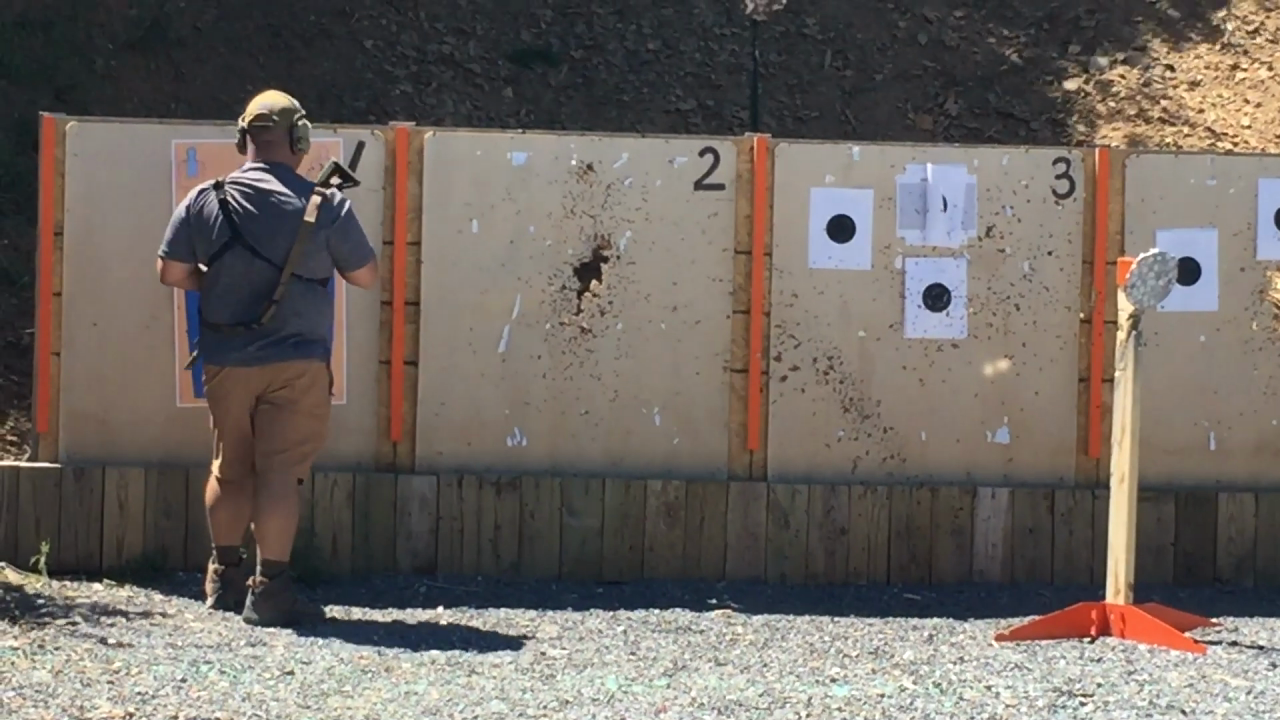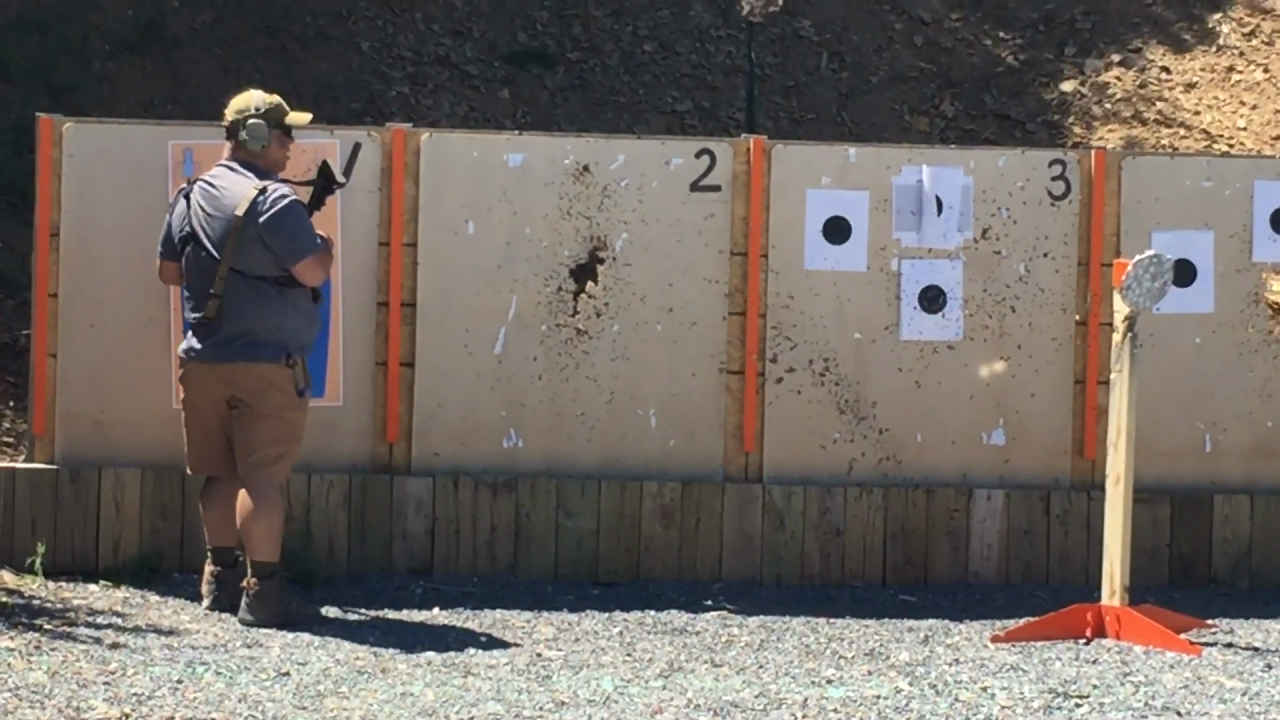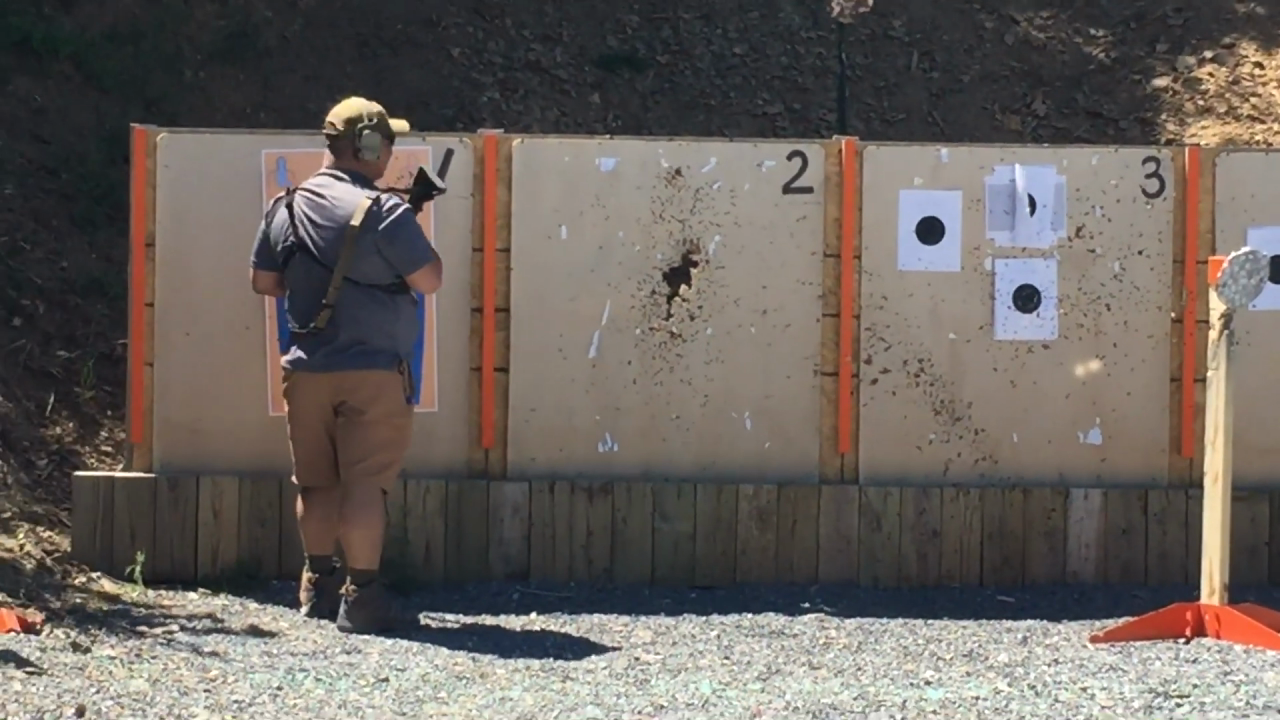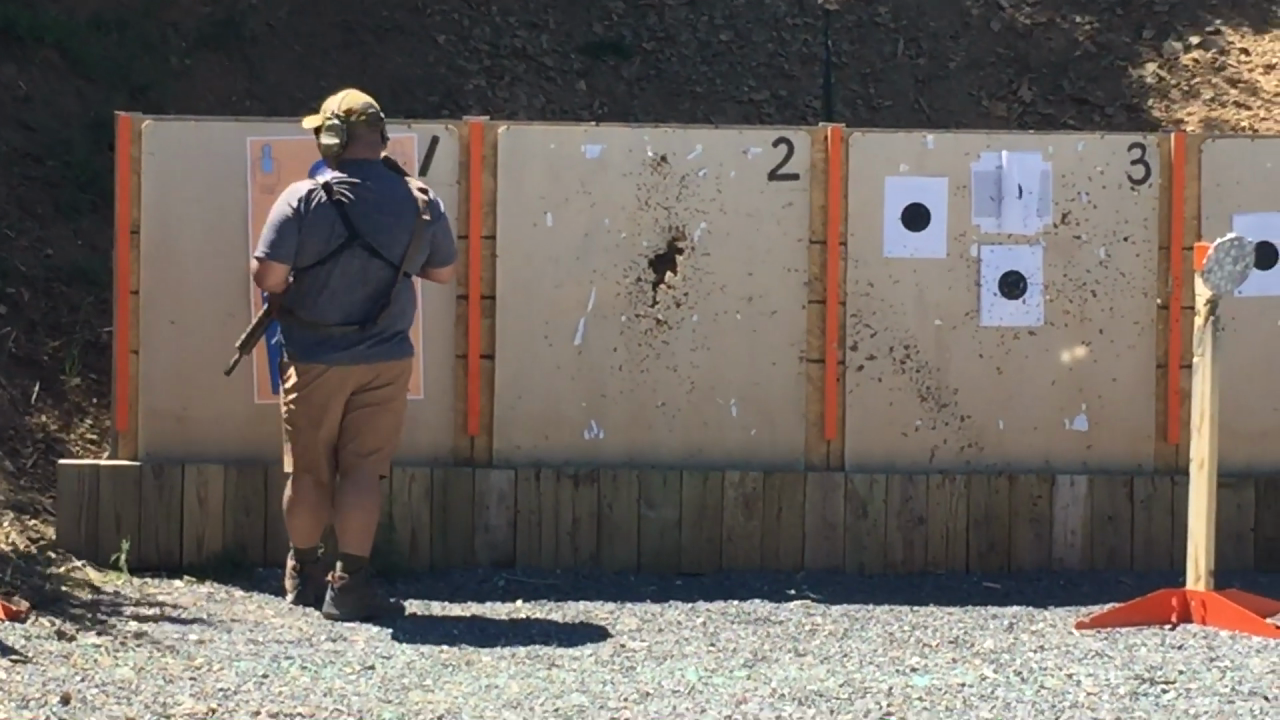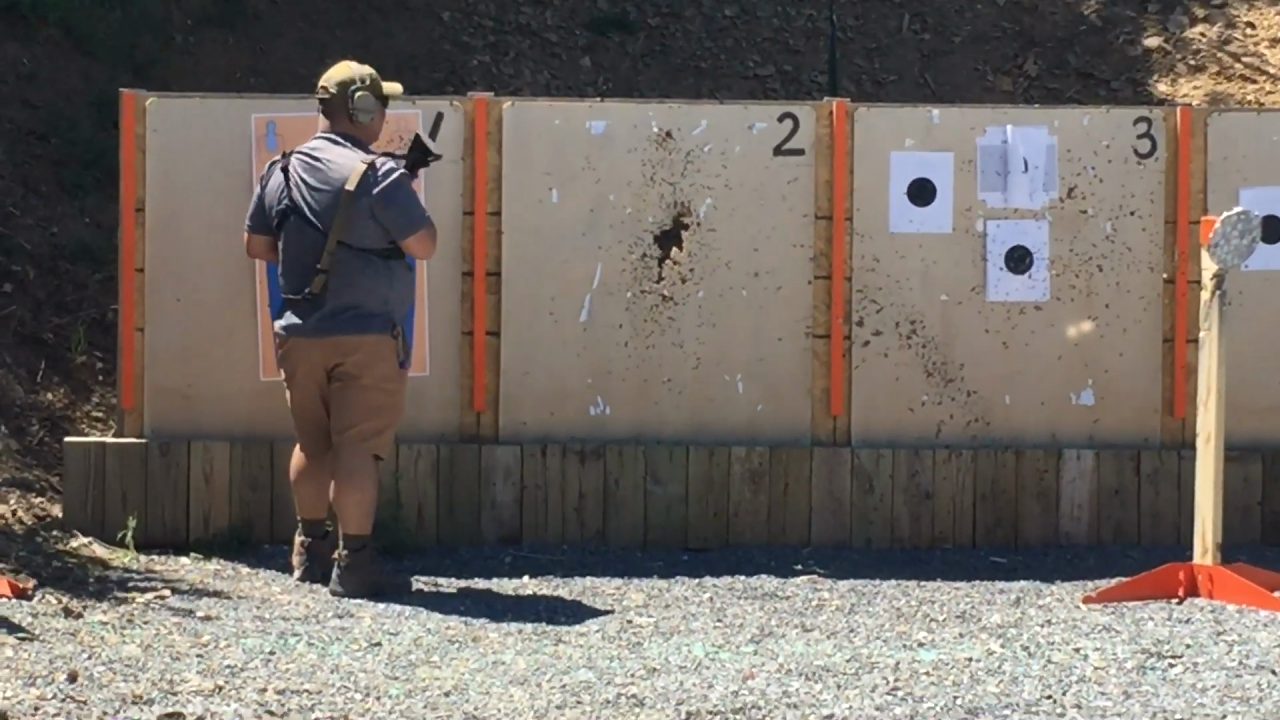
dt=1s
person 1, frame 1
left shoulder: (204, 199)
right shoulder: (325, 206)
left elbow: (171, 273)
right elbow: (365, 276)
left hip: (226, 361)
right hip: (296, 362)
left knee: (230, 470)
right knee: (279, 473)
left ankle: (224, 579)
right ankle: (269, 590)
person 1, frame 2
left shoulder: (190, 196)
right shoulder: (273, 200)
left elbow: (169, 271)
right elbow: (314, 272)
right wrist: (324, 242)
left hip: (204, 359)
right hip: (266, 362)
left knee: (219, 473)
right knee: (262, 476)
left ankle: (221, 580)
right ankle: (263, 593)
person 1, frame 3
left shoulder: (285, 207)
right shoulder: (384, 210)
left elbow: (263, 281)
right elbow: (429, 281)
right wrist: (417, 246)
left hip: (306, 367)
right hip: (373, 370)
left knee: (316, 481)
right knee: (365, 484)
left ankle: (317, 587)
right ankle: (360, 598)
person 1, frame 4
left shoulder: (305, 197)
right shoulder: (422, 202)
left elbow: (266, 276)
right elbow: (443, 272)
left wrist: (292, 288)
left hip: (314, 359)
right hip: (385, 359)
left knee: (308, 469)
right knee: (362, 469)
left ankle: (303, 576)
right ankle: (349, 584)
person 1, frame 5
left shoulder: (281, 170)
right shoulder: (378, 174)
left elbow: (257, 245)
right elbow: (424, 246)
right wrist: (396, 216)
left hip: (301, 331)
right hip: (366, 334)
left knee: (312, 444)
right knee: (358, 448)
left ankle: (311, 550)
right ankle: (354, 562)
